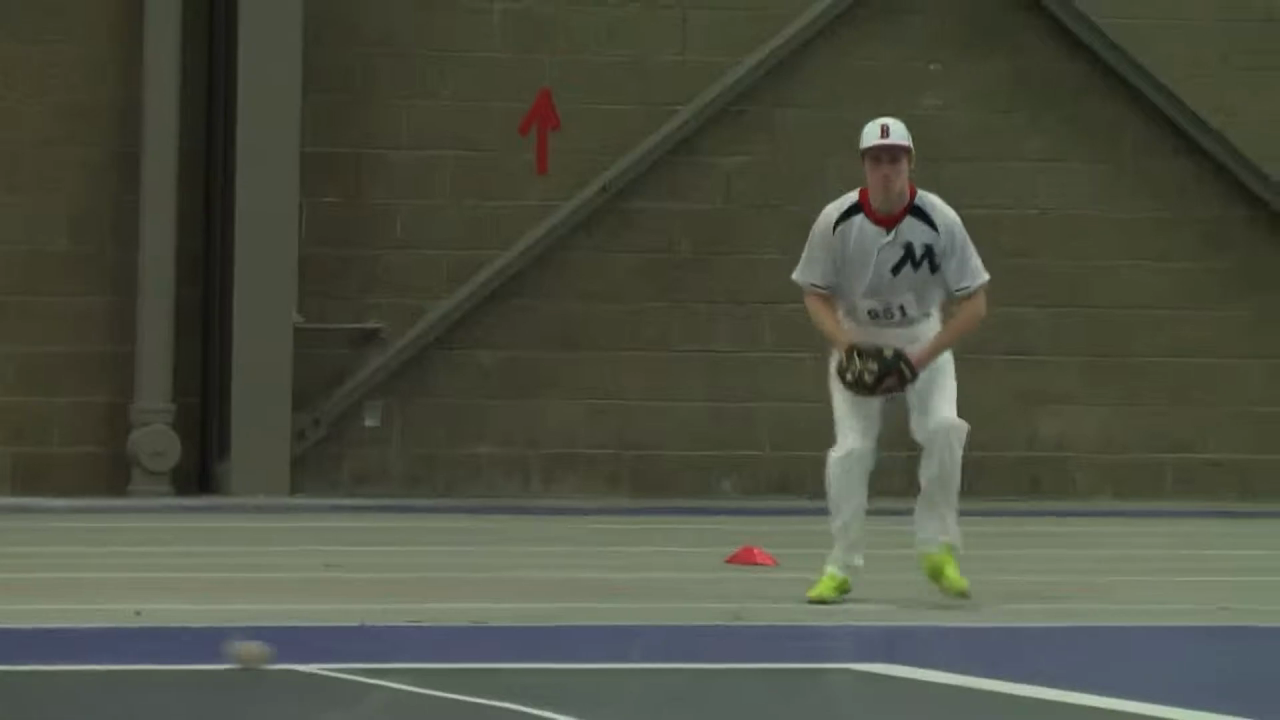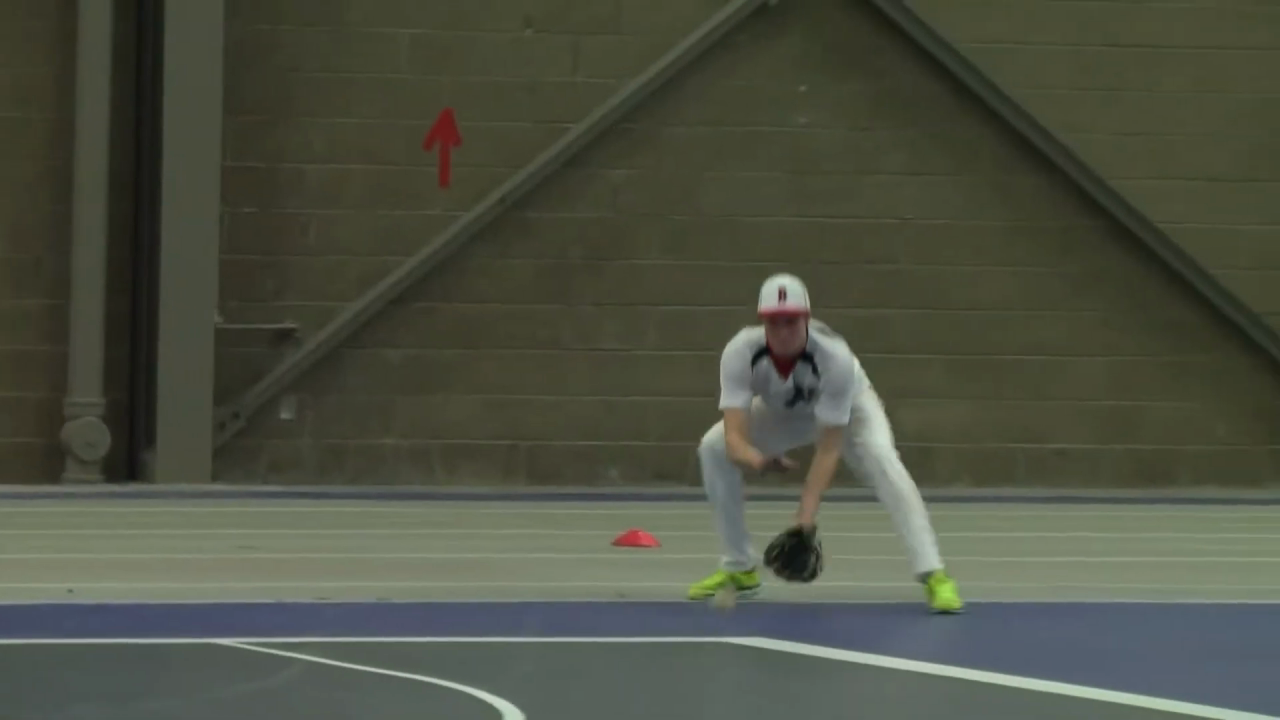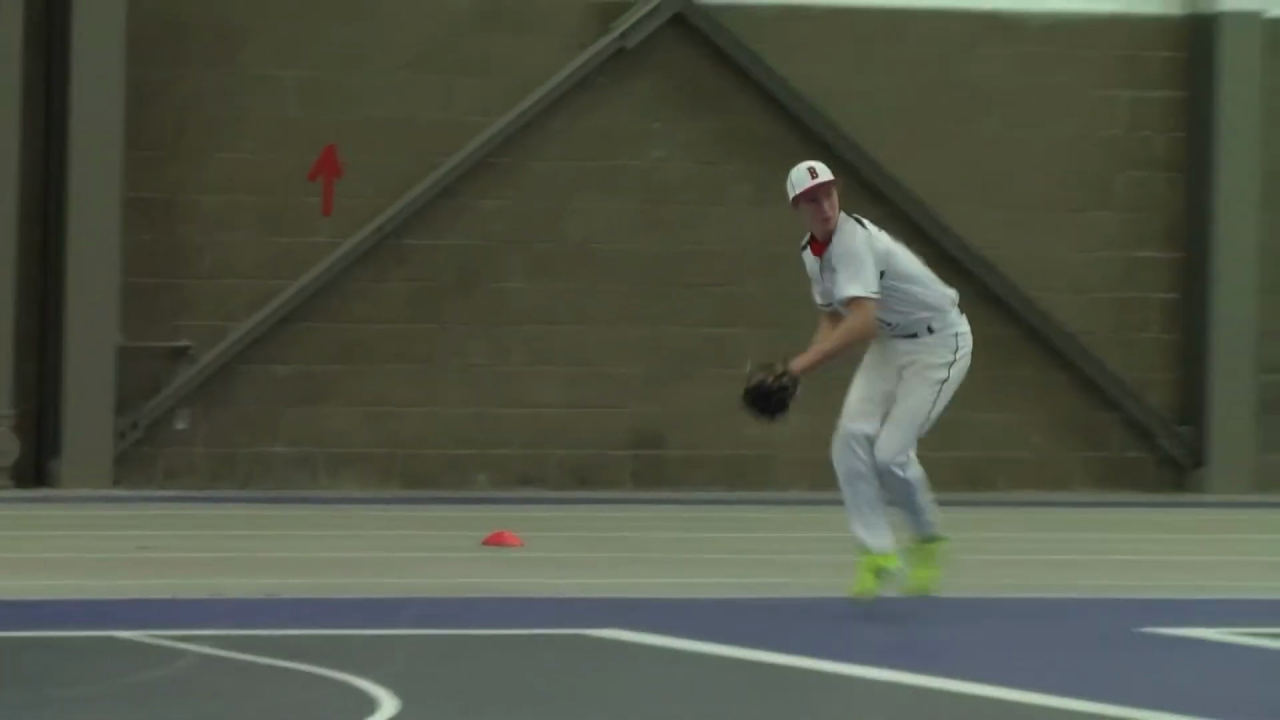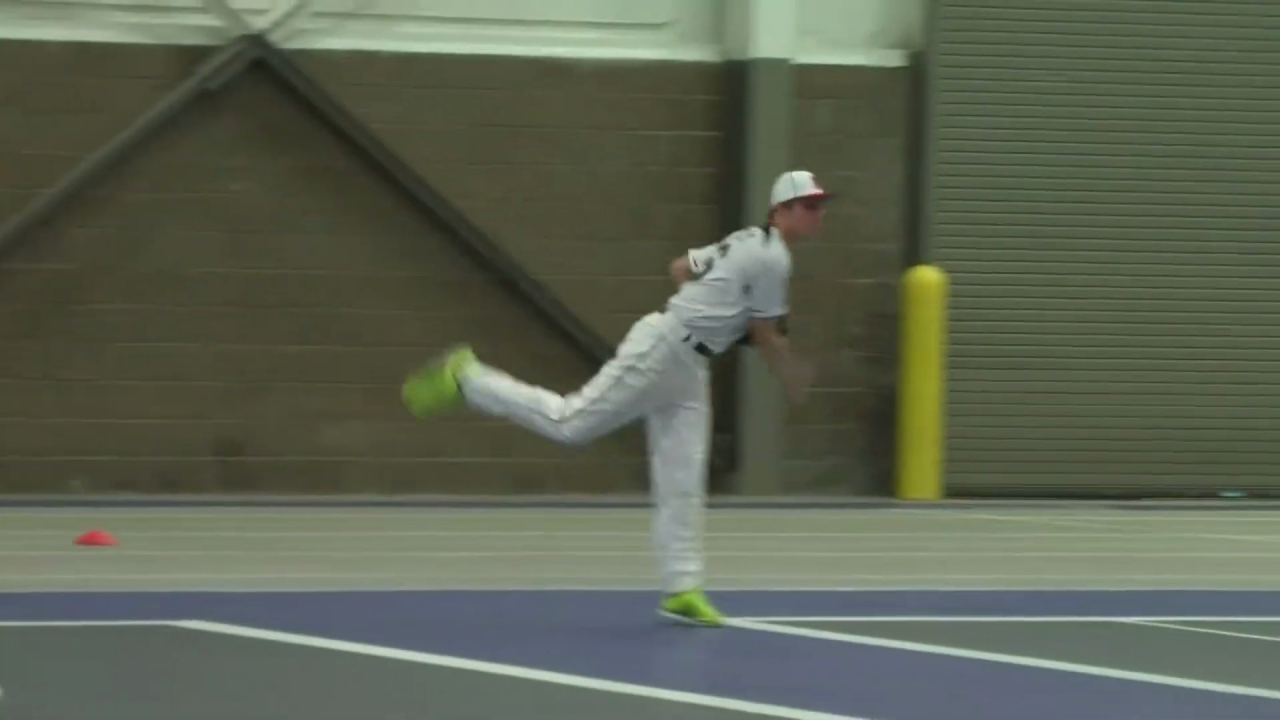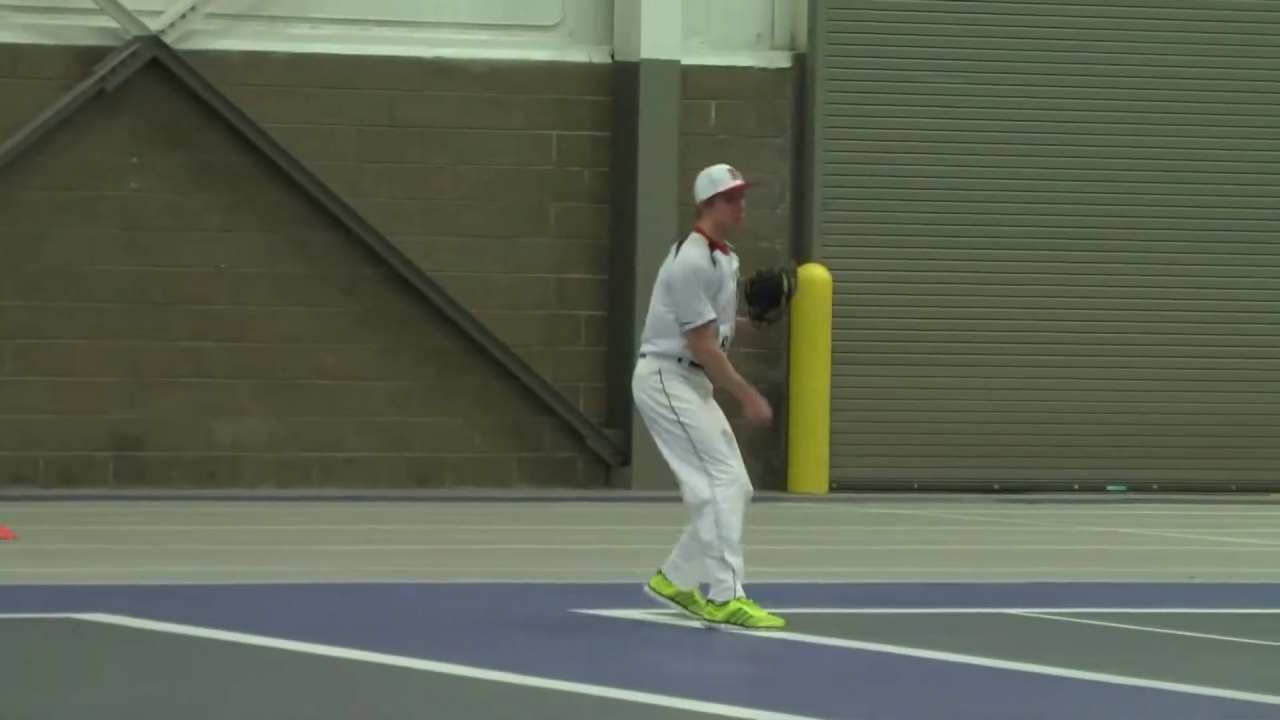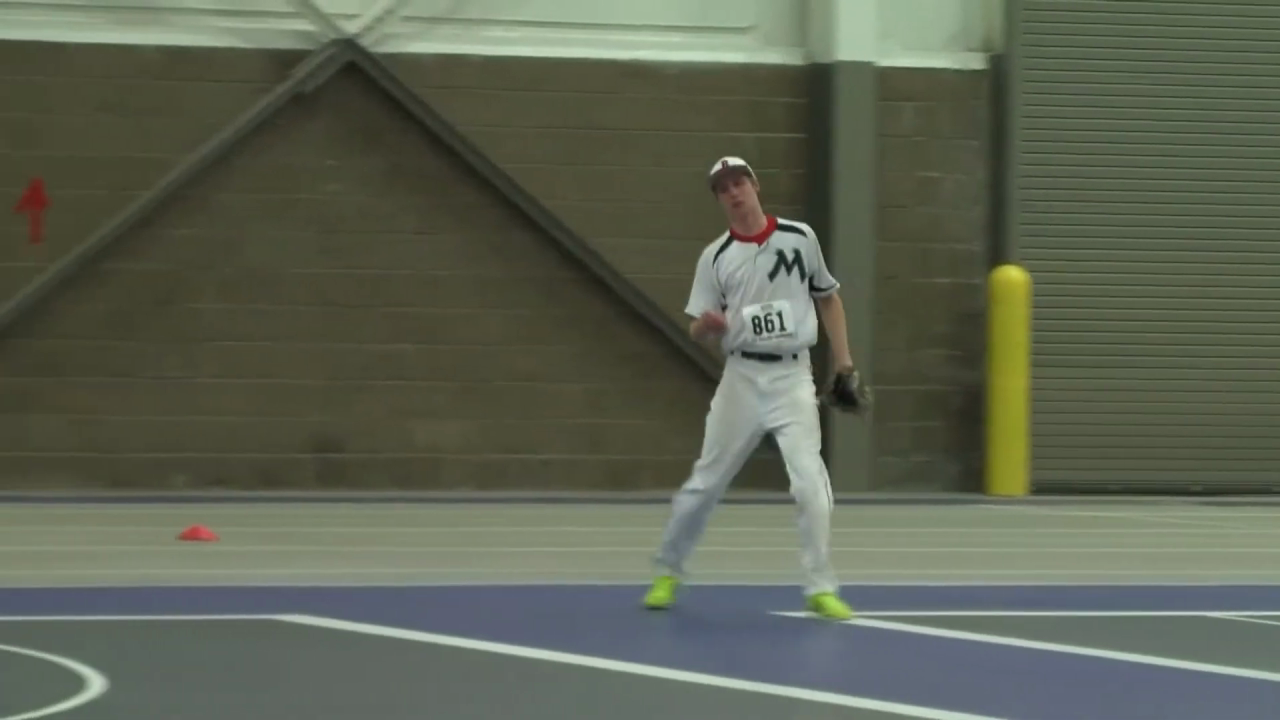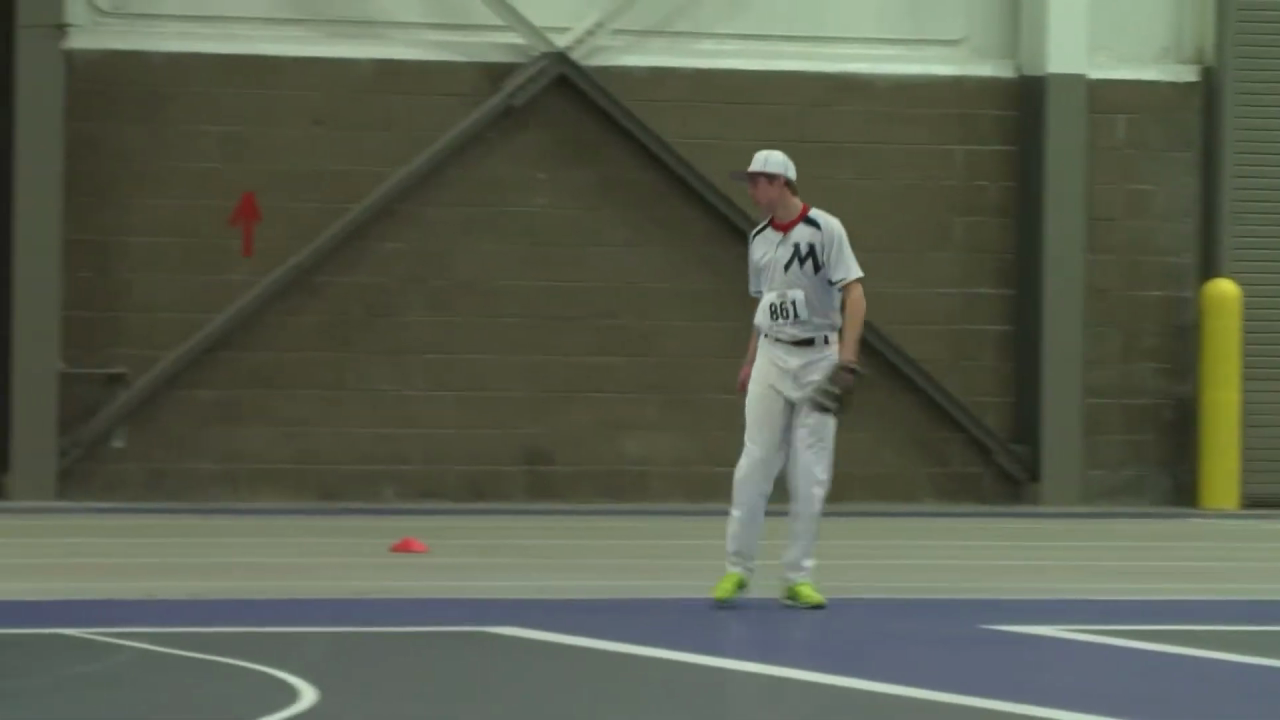
dt=0.7s
person 1, frame 1
left shoulder: (940, 220)
right shoulder: (835, 221)
left elbow: (975, 303)
right elbow: (816, 298)
left wrist: (926, 357)
right wrist: (849, 351)
left hip: (923, 339)
right hip: (857, 339)
left knee: (943, 428)
right knee: (852, 448)
person 1, frame 2
left shoulder: (835, 357)
right shoulder: (739, 351)
left elbow: (829, 448)
right elbow: (734, 435)
left wrist: (807, 515)
right wrist: (757, 460)
left hip: (847, 402)
right hip: (781, 411)
left knee: (881, 462)
right knee: (713, 451)
left ankle: (933, 574)
right ankle: (738, 567)
person 1, frame 3
left shoulder: (851, 244)
right shoulder: (810, 251)
left elbow: (863, 321)
right elbow: (833, 320)
left wrist: (803, 363)
right wrist: (806, 364)
left hip: (940, 340)
right hip: (892, 344)
left knee: (890, 454)
right knee: (851, 443)
left ankle: (927, 538)
right ankle: (879, 558)
person 1, frame 4
left shoulder: (748, 243)
right shoulder: (772, 257)
left elbow: (681, 268)
right elbow: (767, 336)
right wrist: (792, 374)
left hip: (689, 366)
right hip: (662, 350)
left knee: (685, 482)
right knee: (567, 422)
left ankle: (682, 589)
right ankle: (464, 375)
person 1, frame 5
left shoulder: (723, 257)
right shoulder: (691, 261)
right elbow: (701, 345)
left wrist: (751, 320)
right wrist: (749, 397)
left hip: (689, 384)
right hip: (664, 380)
left knee: (731, 489)
right knee: (723, 482)
left ankle: (677, 581)
right ankle: (726, 598)
person 1, frame 6
left shoulder: (800, 237)
right shoulder: (715, 256)
left elbow: (828, 297)
right elbow: (698, 331)
left wrist: (844, 359)
right wrist: (706, 324)
left hip: (792, 376)
right hip: (741, 377)
left knee: (810, 481)
right knee: (705, 483)
left ankle: (821, 588)
right ankle: (668, 571)
person 1, frame 7
left shoulder: (824, 228)
right shoulder: (758, 238)
left elbow: (854, 294)
left wrist: (847, 352)
right wrist: (749, 358)
left hip: (820, 359)
right hip: (773, 358)
left knee: (811, 471)
right knee: (756, 462)
left ankle: (799, 577)
right ankle: (737, 568)
